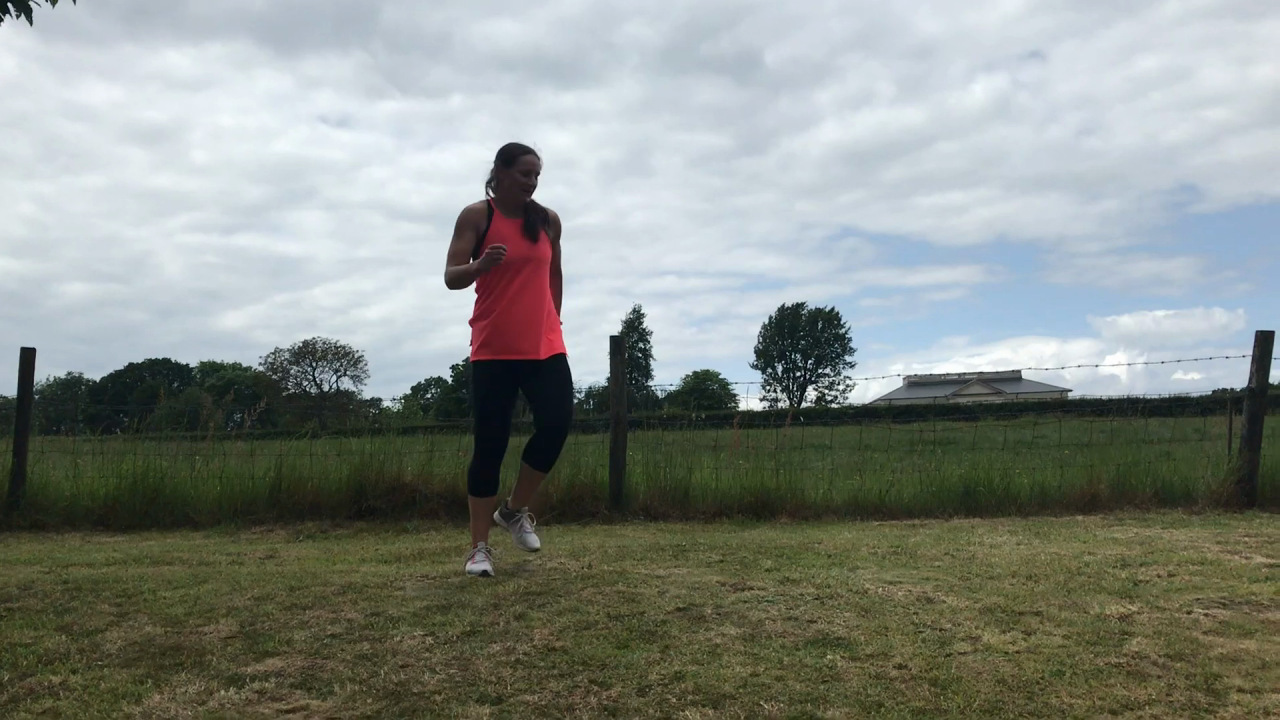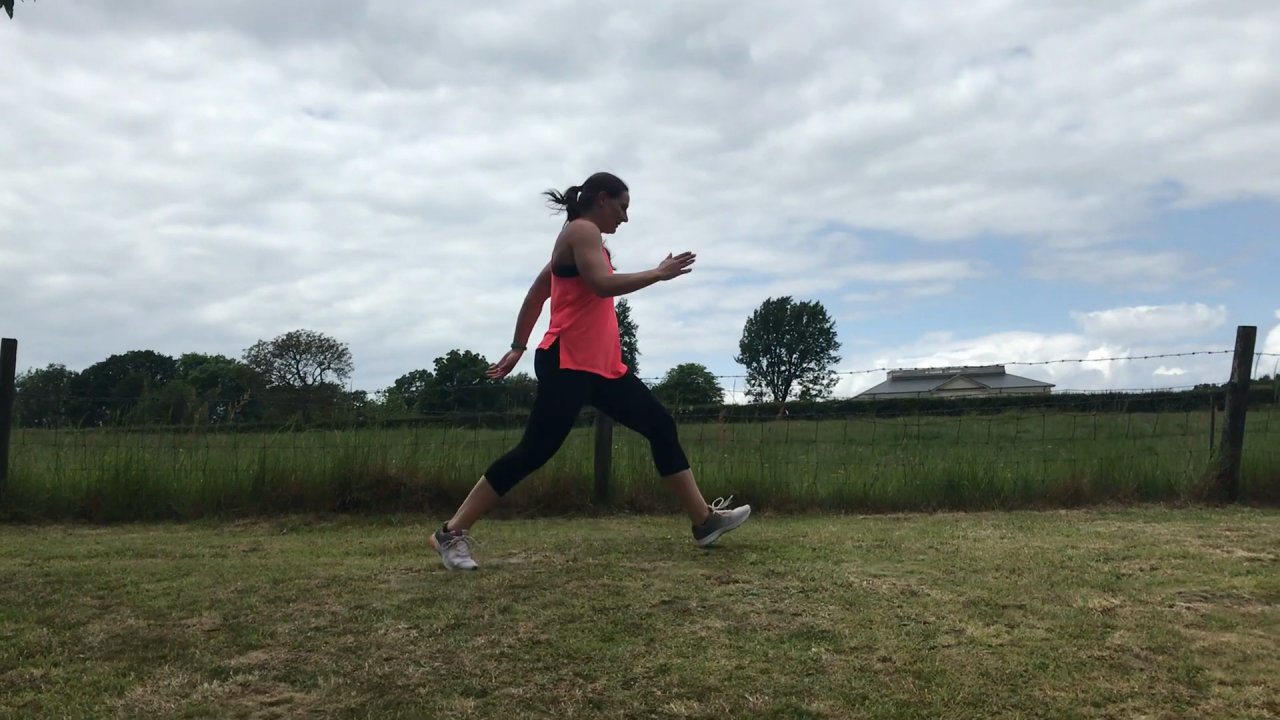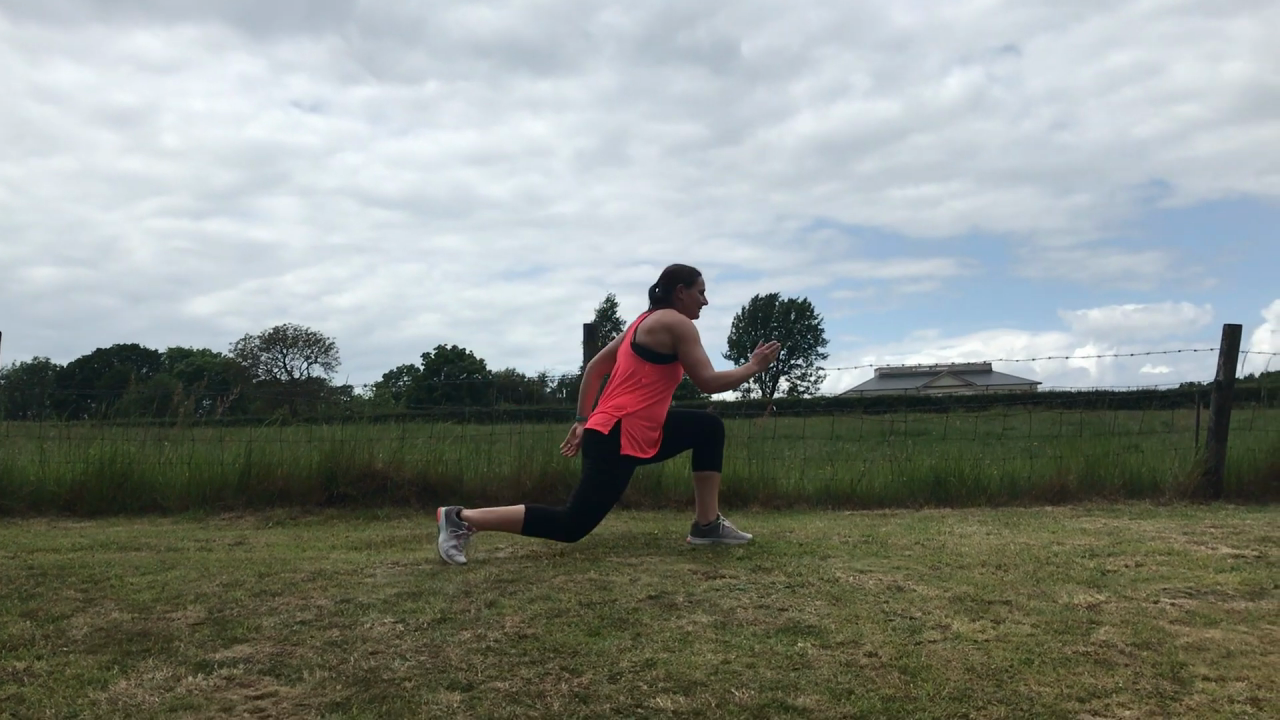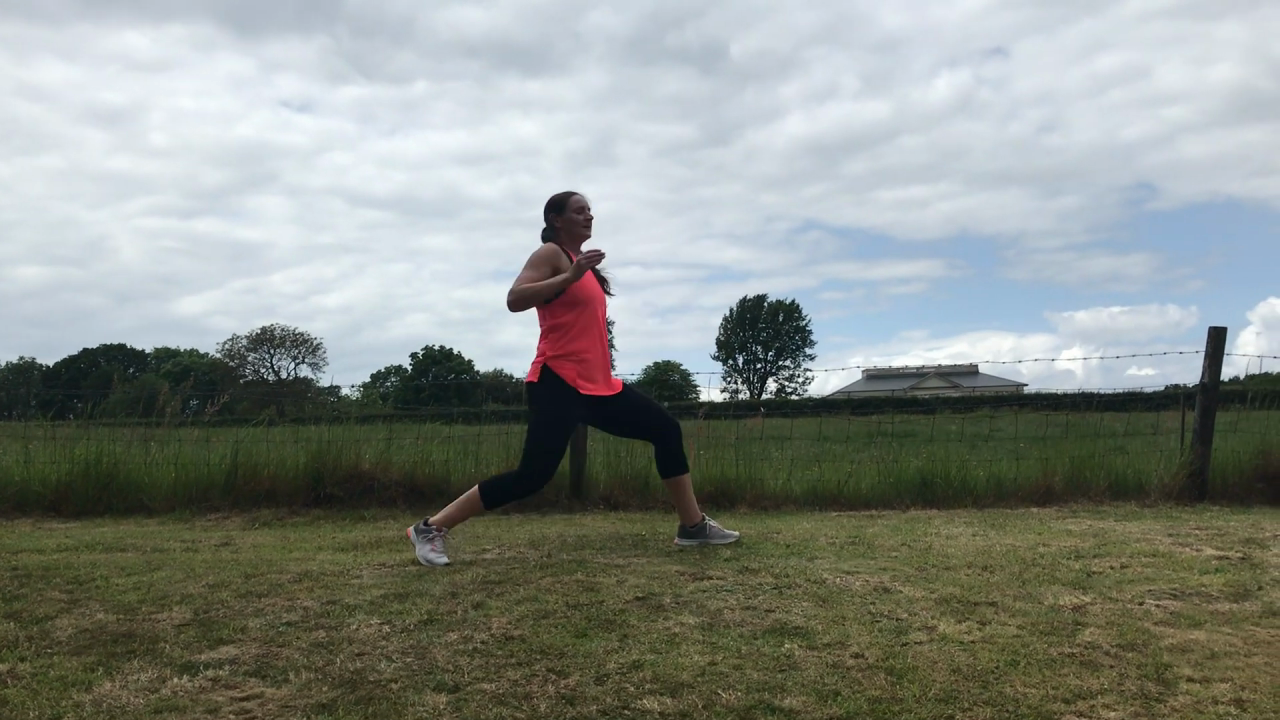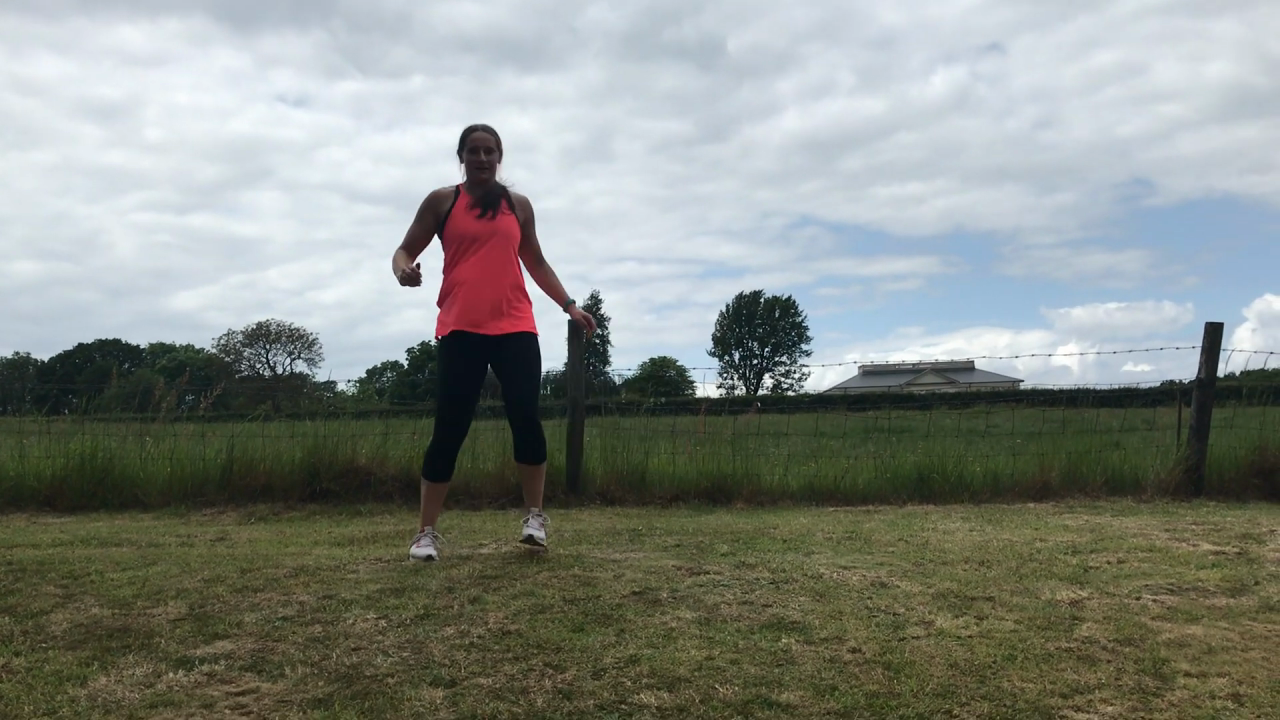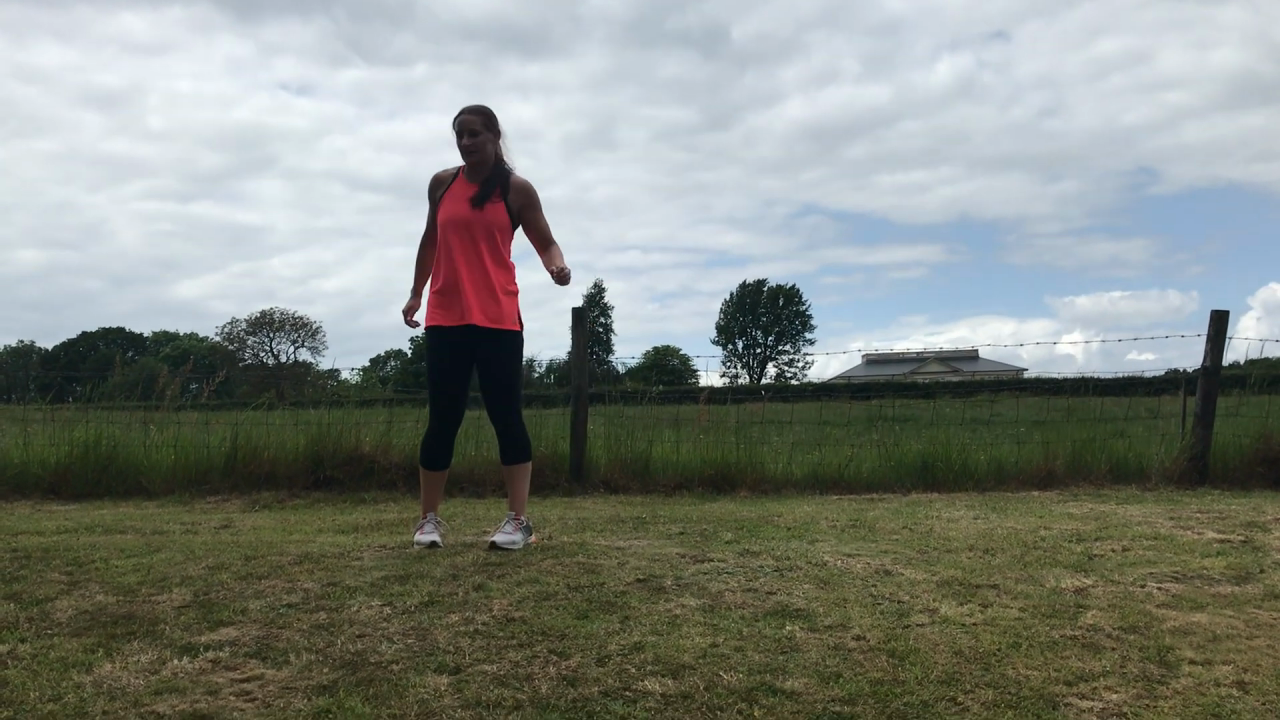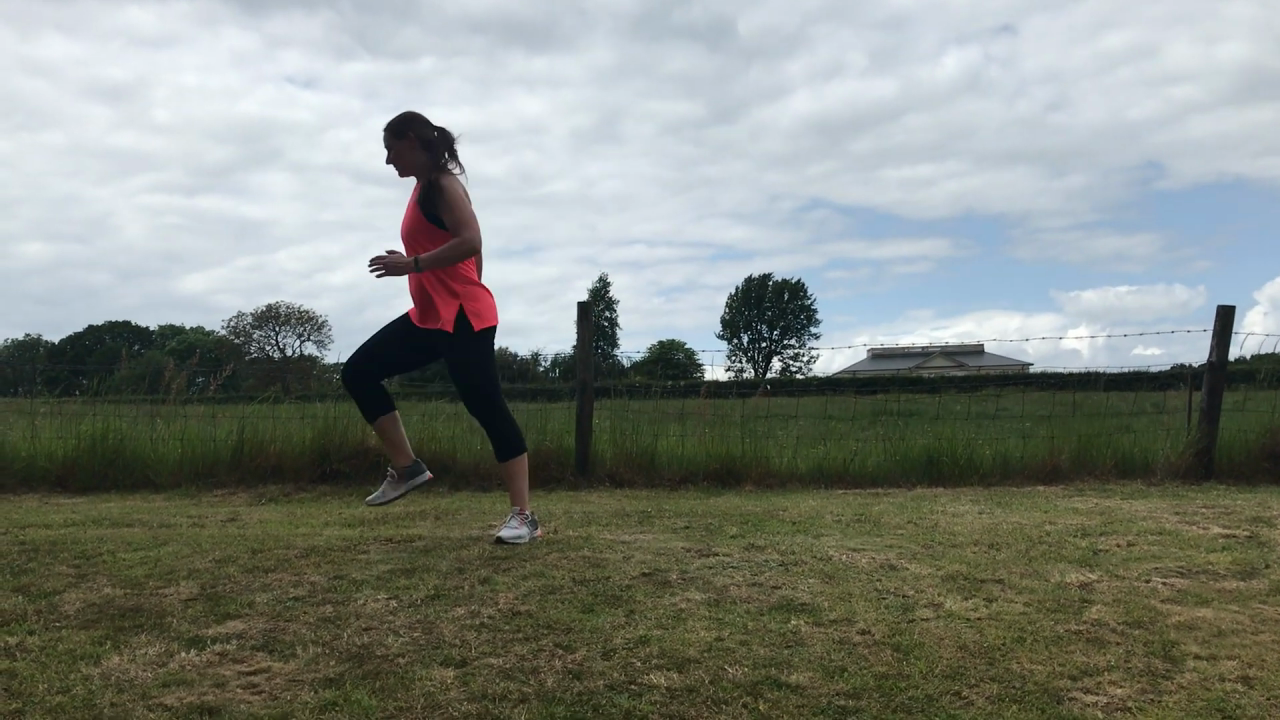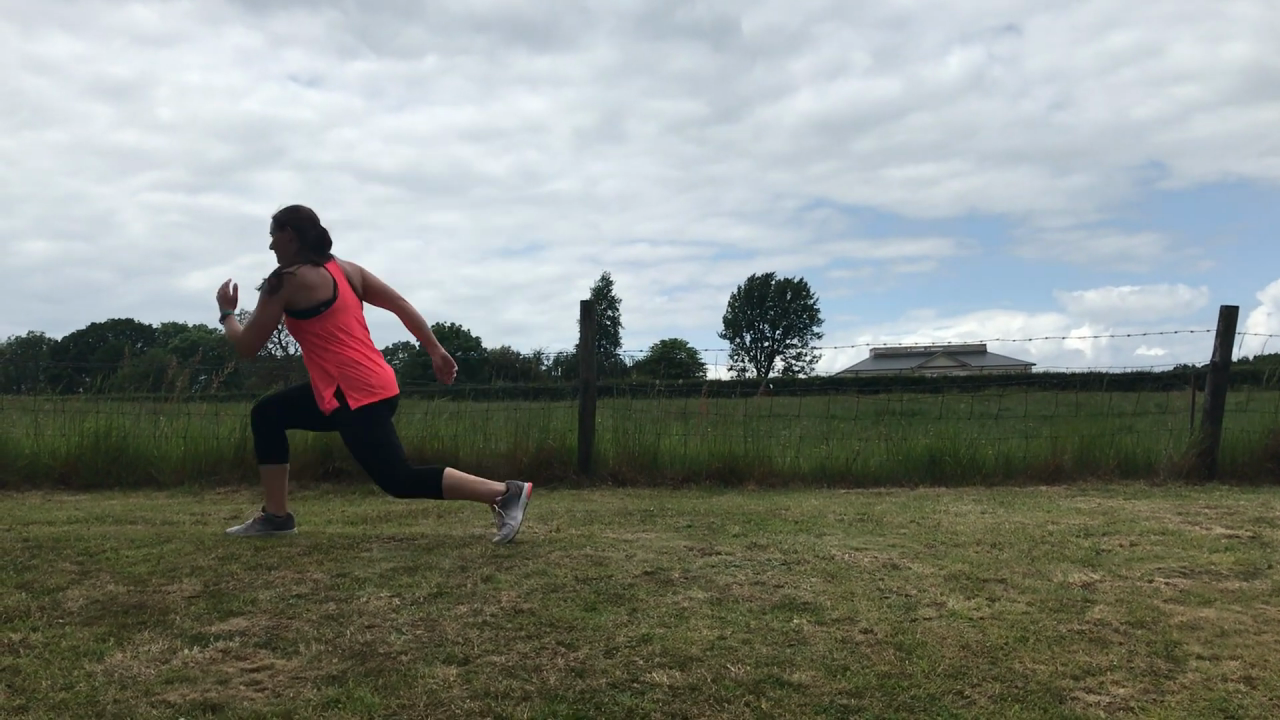
dt=0.4s
person 1, frame 1
left shoulder: (547, 220)
right shoulder: (476, 216)
right elbow: (453, 278)
left wrist: (554, 319)
right wrist: (481, 265)
left hip: (544, 348)
right hip: (493, 350)
left knee: (555, 427)
right knee: (489, 447)
left ankle: (515, 509)
right ankle: (479, 547)
person 1, frame 2
left shoulder: (586, 237)
right shoulder: (583, 231)
left elbow: (534, 295)
right elbow: (603, 284)
left wrist: (518, 348)
right wrist: (661, 274)
left hip: (602, 364)
right hip: (567, 361)
left knee: (660, 423)
right knee: (535, 451)
left ankle: (704, 520)
right ankle: (452, 533)
person 1, frame 3
left shoulder: (646, 321)
right shoulder: (677, 324)
left elbow: (595, 367)
right elbow: (707, 382)
left wrist: (582, 422)
right wrist: (754, 366)
left hip: (636, 432)
right hip: (619, 438)
left knee: (710, 429)
right knee: (573, 525)
left ankle: (707, 522)
right ankle: (461, 518)
person 1, frame 4
left shoulder: (583, 262)
right shoulder: (549, 255)
right elbow: (515, 299)
right wrist: (568, 278)
left hip: (599, 383)
right hip: (557, 382)
left knee: (666, 429)
right knee: (532, 475)
left ankle: (692, 524)
right ankle: (432, 527)
person 1, frame 5
left shoulder: (518, 205)
right shoulder: (441, 201)
left elbow: (535, 262)
right elbow: (403, 251)
left wrist: (570, 306)
right wrist: (405, 270)
left hip: (515, 327)
right hip: (460, 329)
left knee: (524, 418)
right knee: (450, 429)
left ankle: (535, 514)
right ankle: (426, 532)
person 1, frame 6
left shoulder: (517, 189)
right shoulder: (442, 183)
left elbow: (546, 243)
left wrist: (558, 268)
right wrist: (414, 295)
left hip: (497, 318)
right hip: (446, 318)
left knee: (506, 415)
right knee: (443, 418)
left ankle: (518, 520)
right ankle: (429, 518)
person 1, frame 7
left shoulder: (443, 185)
right shoulder: (423, 186)
left elbow: (469, 240)
left wrist: (413, 265)
left hip: (464, 316)
right hip: (427, 315)
left knee: (487, 409)
right knee: (357, 372)
left ankle: (523, 515)
right ankle: (406, 467)
person 1, frame 8
left shoulder: (288, 281)
right shoulder: (345, 269)
left elbow: (246, 347)
right elbow: (401, 306)
left wrist: (226, 313)
right wrist: (435, 352)
left hip: (355, 393)
right hip: (355, 386)
left knee: (398, 480)
right knee: (266, 413)
left ankle: (505, 495)
right ankle: (275, 515)
